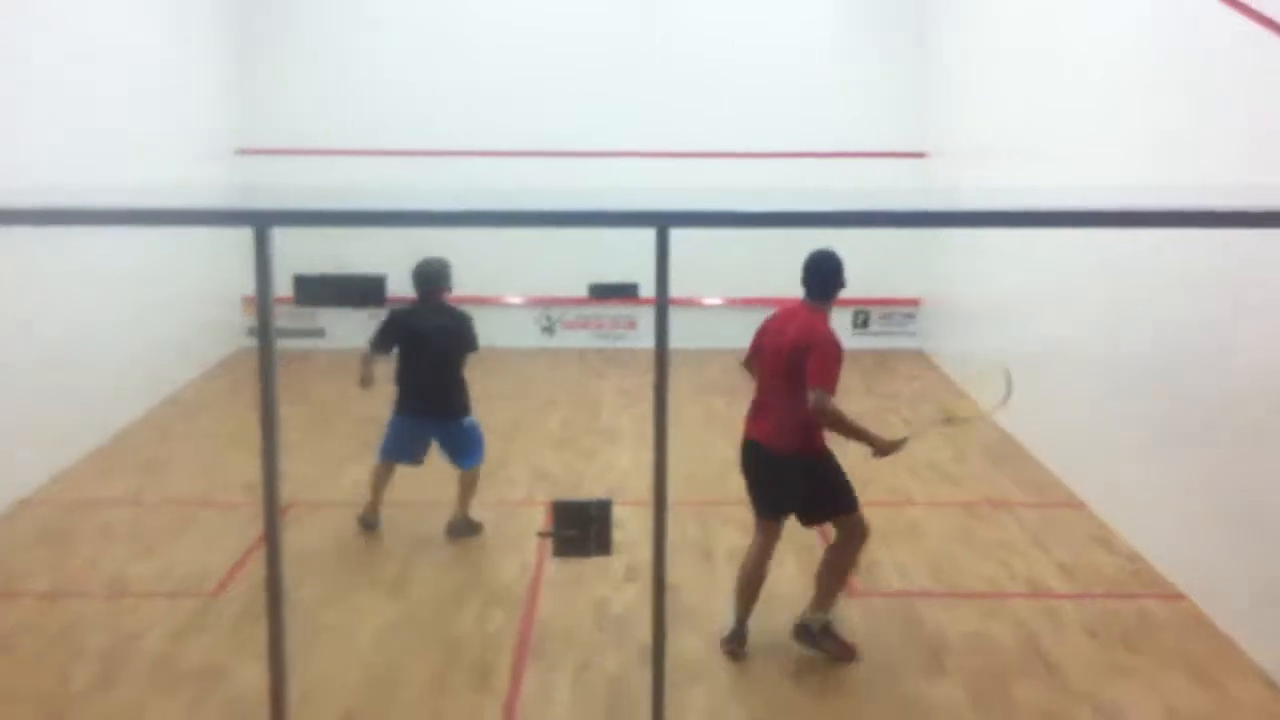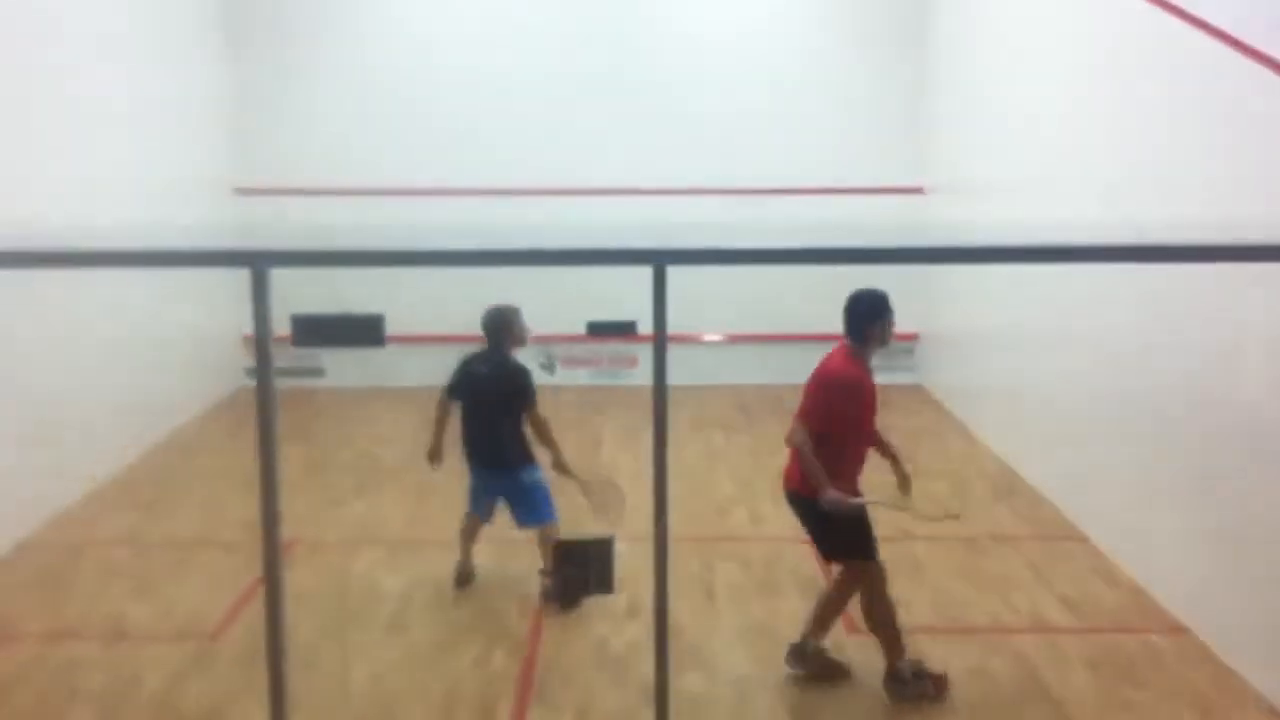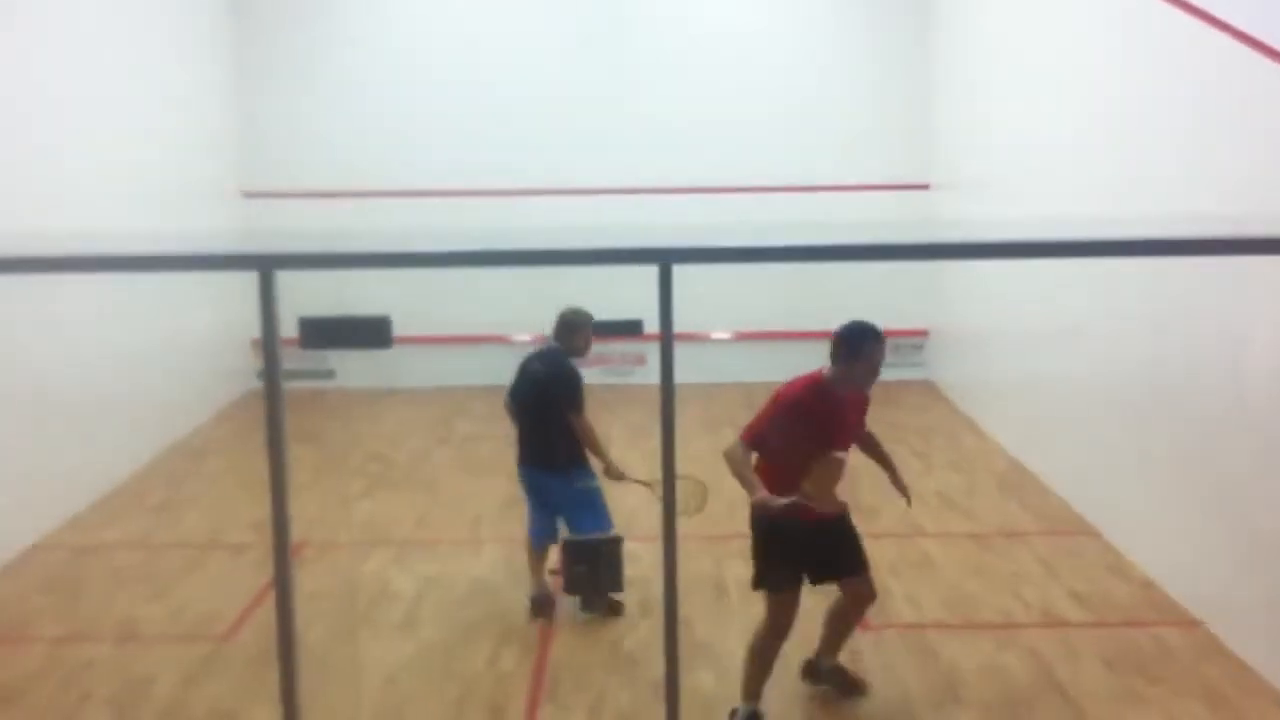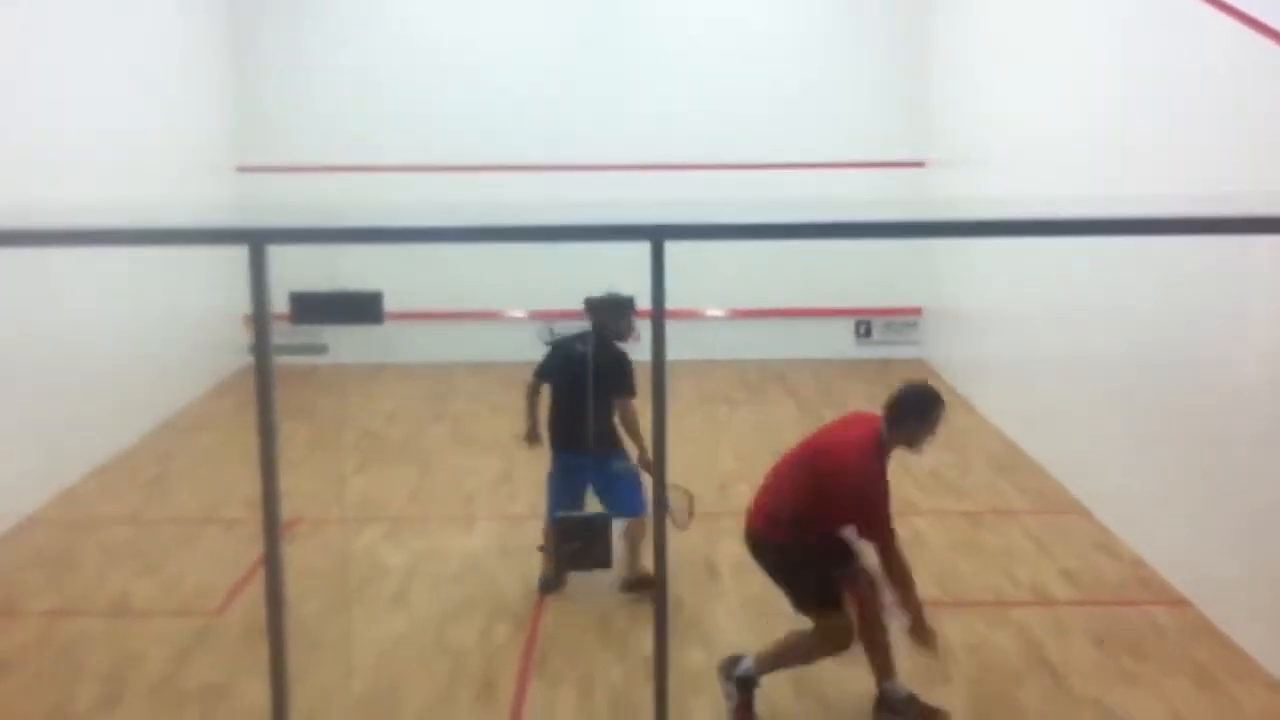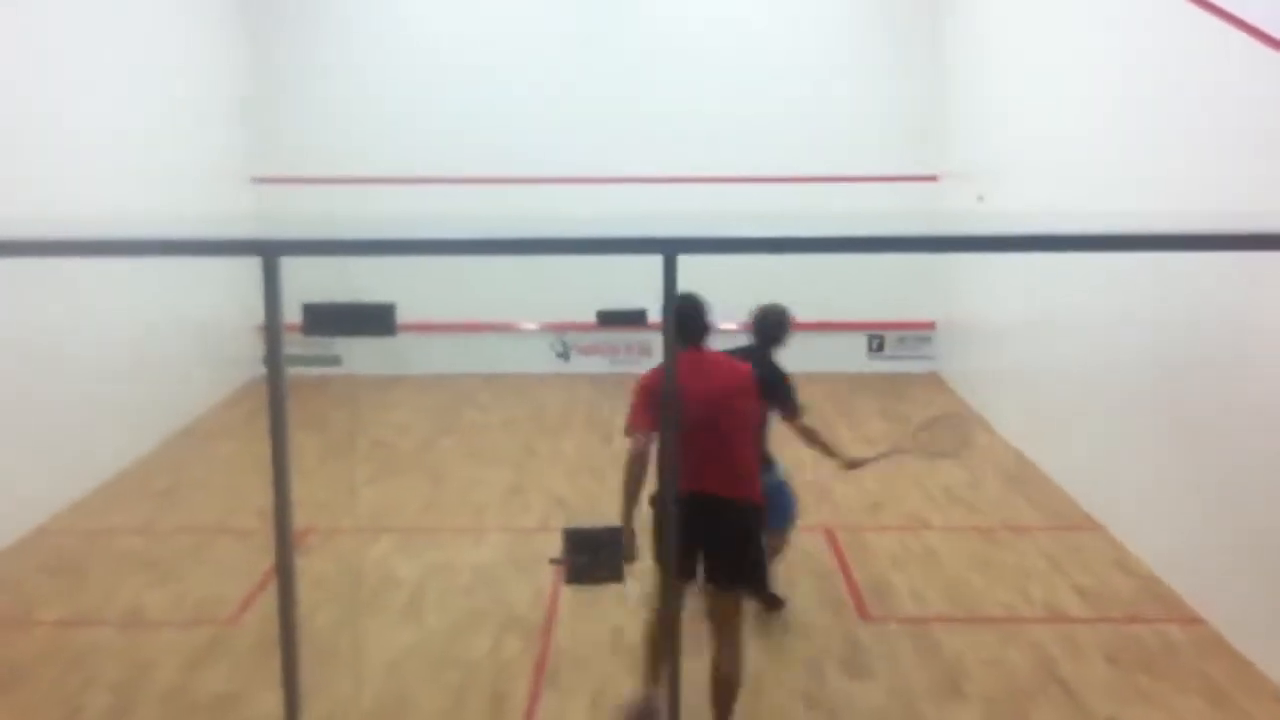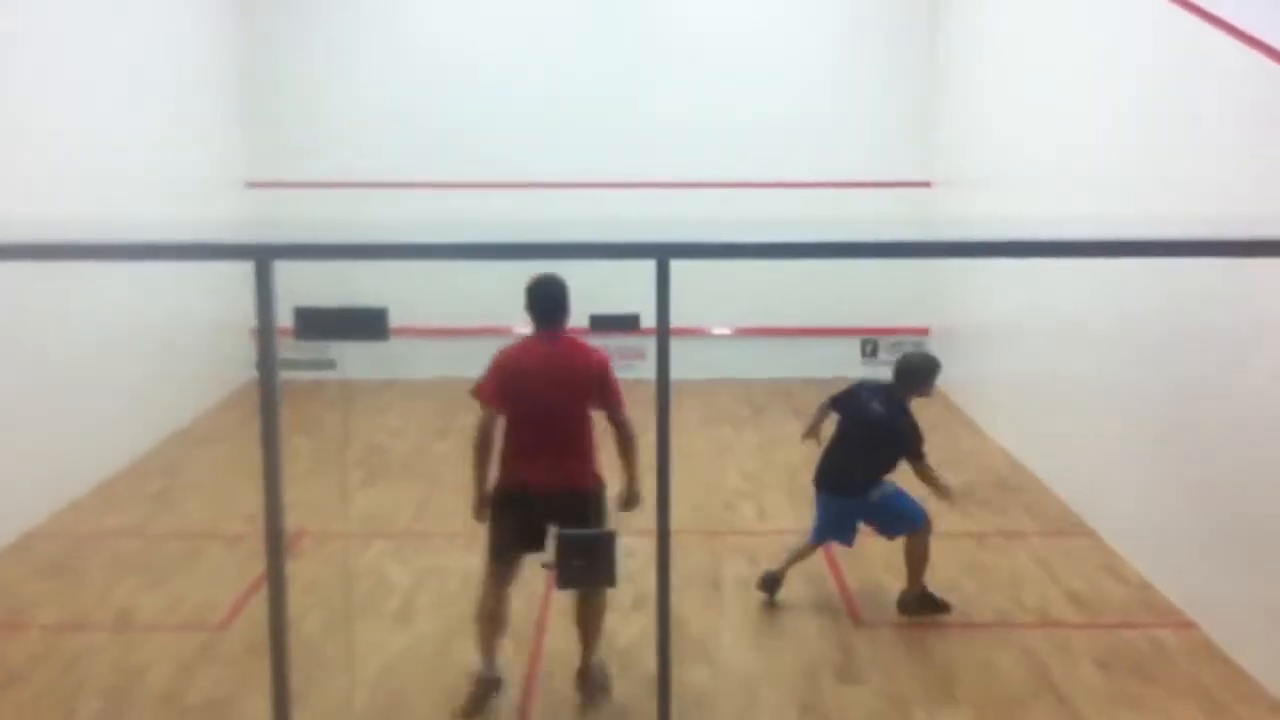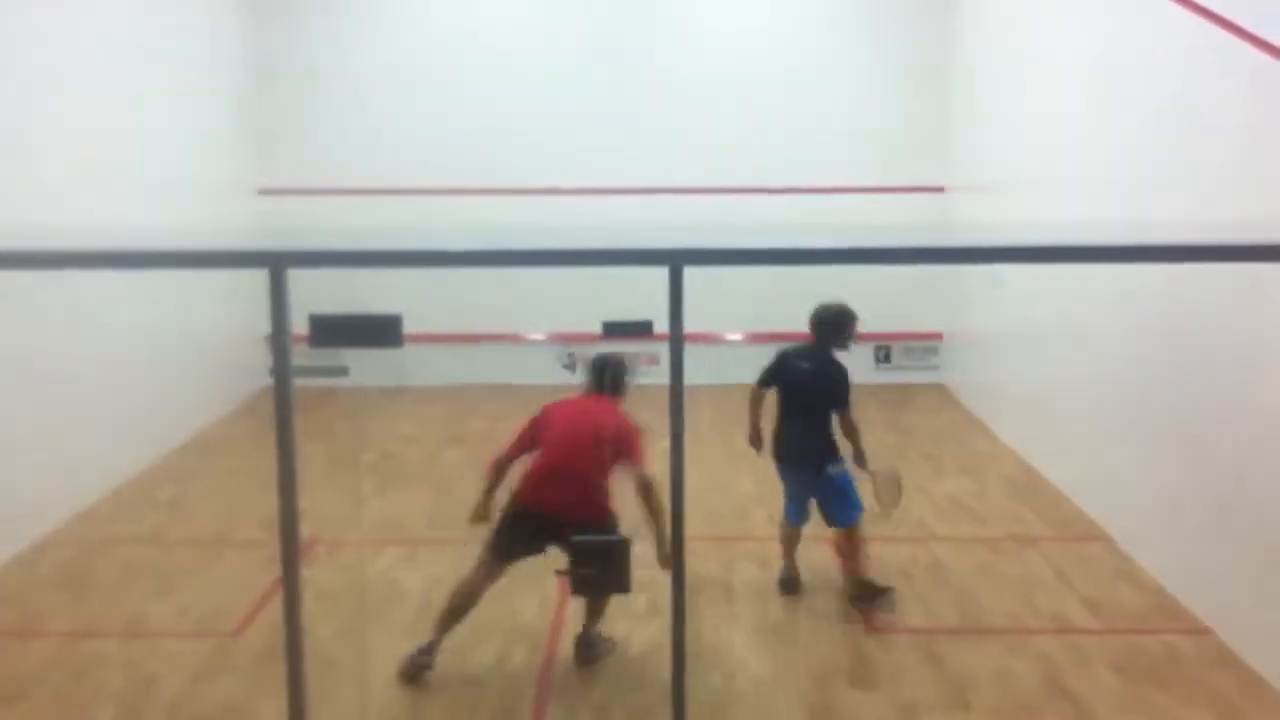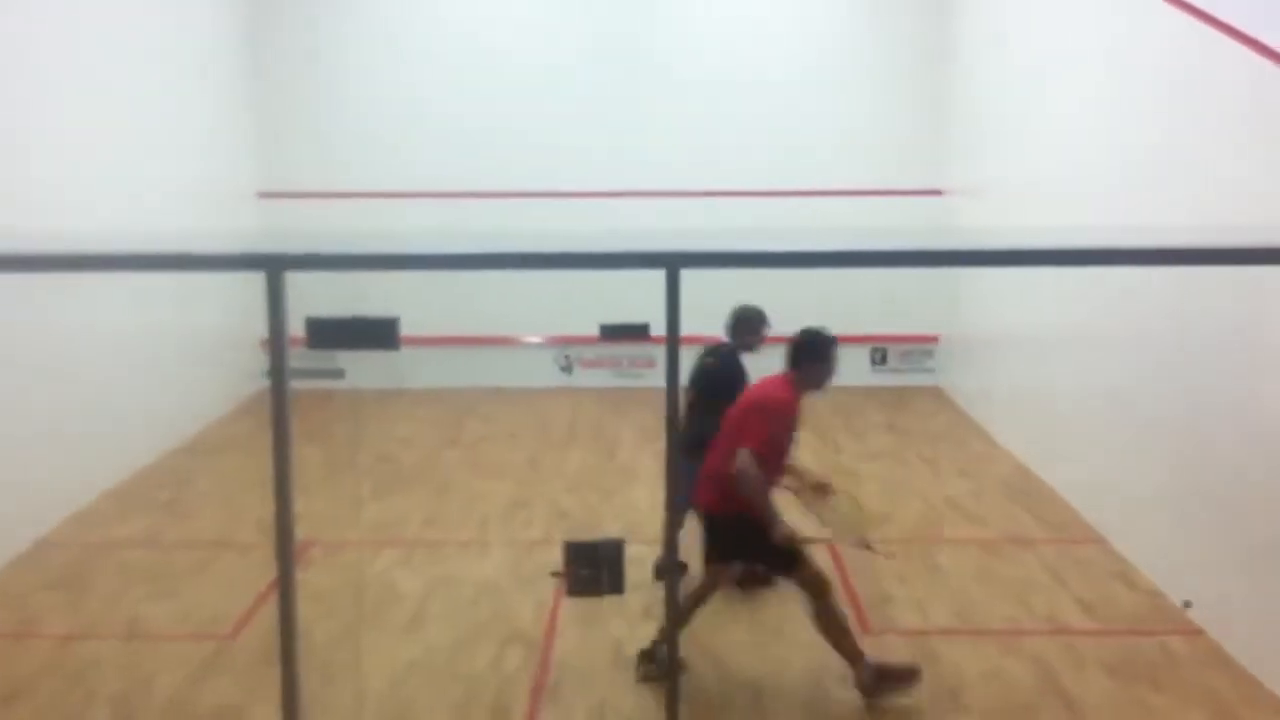
dt=0.5s
person 1, frame 1
left shoulder: (777, 319)
right shoulder: (822, 338)
left elbow: (750, 364)
right elbow: (817, 405)
right wrist: (871, 439)
left hip: (757, 444)
right hip: (799, 450)
left knee: (765, 535)
right knee: (853, 530)
left ankle: (737, 630)
right ankle: (815, 621)
person 1, frame 2
left shoulder: (852, 364)
right shoulder: (840, 374)
right elbow: (797, 436)
left wrist: (893, 459)
right wrist: (825, 489)
left hip: (831, 489)
right hip: (818, 492)
left knee: (857, 570)
right knee: (872, 575)
left ankle: (807, 649)
right ankle: (901, 672)
person 1, frame 3
left shoulder: (857, 395)
right shoulder: (795, 398)
right elbow: (736, 448)
left wrist: (890, 469)
right wrist: (756, 492)
left hip: (825, 510)
right hip: (779, 515)
left knee: (861, 592)
right knee: (780, 618)
left ankle: (821, 663)
person 1, frame 4
left shoulder: (870, 425)
right shoulder: (863, 469)
right elbow: (890, 553)
right wrist: (917, 617)
left hip: (808, 517)
right hip: (779, 533)
left knee: (866, 591)
right knee: (838, 632)
right ankle: (744, 671)
person 1, frame 5
left shoulder: (656, 382)
right shoulder: (744, 375)
left elbow: (638, 451)
left wrist: (626, 521)
left hip: (682, 500)
right hip: (740, 501)
left knee: (669, 597)
right knee: (727, 622)
person 1, frame 6
left shoulder: (508, 360)
right shoulder: (594, 360)
left elbow: (487, 427)
right elbow: (622, 426)
left wrist: (480, 486)
right wrist: (632, 481)
left hip: (520, 485)
right hip: (579, 486)
left knee: (497, 579)
left ankle: (488, 672)
right ankle: (589, 665)
person 1, frame 7
left shoulder: (554, 411)
right shoulder: (623, 425)
left elbow: (504, 459)
right elbow: (643, 480)
left wrist: (485, 500)
right wrist: (662, 540)
left hip: (532, 503)
right hip: (586, 512)
left knee: (483, 573)
left ankle: (430, 650)
right ankle: (588, 638)
person 1, frame 8
left shoulder: (771, 390)
right shoulder: (779, 403)
right elbow: (743, 466)
left wrist: (800, 475)
right wrist: (775, 523)
left hip: (719, 500)
right hip: (730, 507)
left knee: (717, 576)
right knee: (817, 584)
left ankle: (658, 652)
right ankle: (867, 674)
person 2, frame 1
left shoulder: (400, 318)
right shoulder: (460, 321)
left elbow: (373, 353)
left wrist: (365, 372)
left hip: (411, 406)
right hip: (452, 406)
left knee: (389, 457)
right knee: (471, 459)
left ankle: (371, 512)
right ankle: (460, 520)
person 2, frame 2
left shoulder: (469, 365)
right shoulder: (516, 373)
left elbow: (444, 403)
right elbow: (534, 419)
left wrist: (436, 443)
right wrist: (556, 453)
left hip: (478, 456)
right hip: (513, 459)
left knee: (477, 510)
right knee: (544, 518)
left ankle: (464, 565)
right ankle: (553, 582)
person 2, frame 3
left shoulder: (530, 362)
right shoulder: (566, 373)
left elbow: (511, 406)
right elbow: (579, 424)
right wrist: (607, 461)
left hip: (530, 462)
right hip: (564, 464)
left knee: (540, 527)
right knee: (594, 528)
left ankle: (539, 591)
right ankle: (595, 595)
person 2, frame 4
left shoulder: (563, 346)
right shoulder: (616, 358)
left elbow: (534, 386)
right elbow: (624, 409)
left wrist: (532, 426)
right wrist: (642, 450)
left hip: (563, 443)
right hip: (601, 446)
left knee: (559, 511)
right knee: (634, 508)
left ankle: (550, 573)
right ankle: (633, 573)
person 2, frame 5
left shoulder: (727, 359)
right shoulder: (774, 376)
right elbow: (800, 426)
right wrist: (839, 457)
right knee: (781, 522)
right ankle: (757, 582)
person 2, frame 6
left shoulder: (863, 390)
right shoulder: (904, 426)
left elbow: (826, 405)
right elbow: (922, 471)
left wrist: (814, 427)
right wrist: (941, 489)
left hip: (827, 480)
right hip: (860, 488)
left knee: (821, 536)
right knee: (919, 525)
left ankle: (776, 574)
right ankle: (913, 596)
person 2, frame 7
left shoulder: (785, 358)
right shoulder: (835, 372)
left elbow: (757, 393)
right elbow: (846, 421)
left wrist: (755, 429)
right wrist: (861, 455)
left hip: (785, 451)
right hip: (819, 455)
left knee: (795, 511)
right knee: (848, 518)
left ankle: (788, 573)
right ankle: (857, 584)
person 2, frame 8
left shoulder: (709, 355)
right shoulder: (733, 368)
left hip: (691, 445)
left knee: (681, 504)
left ankle: (666, 560)
right ankle: (747, 570)
